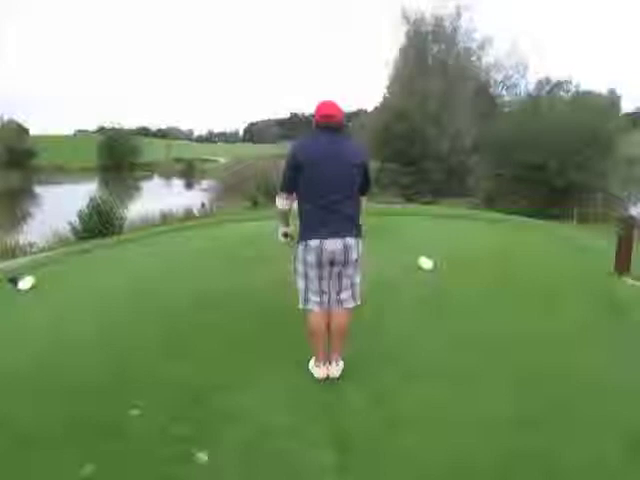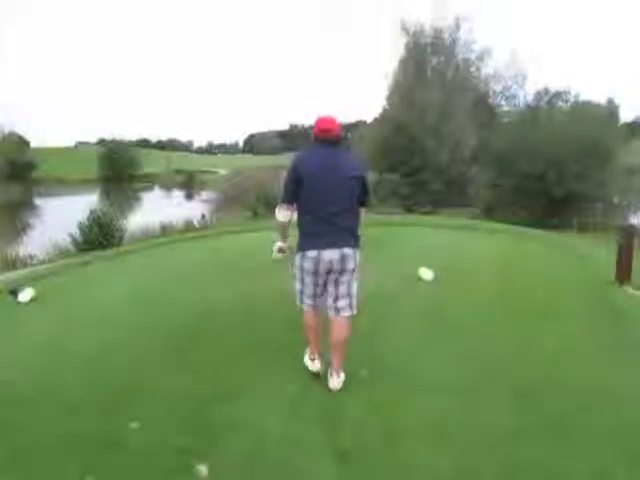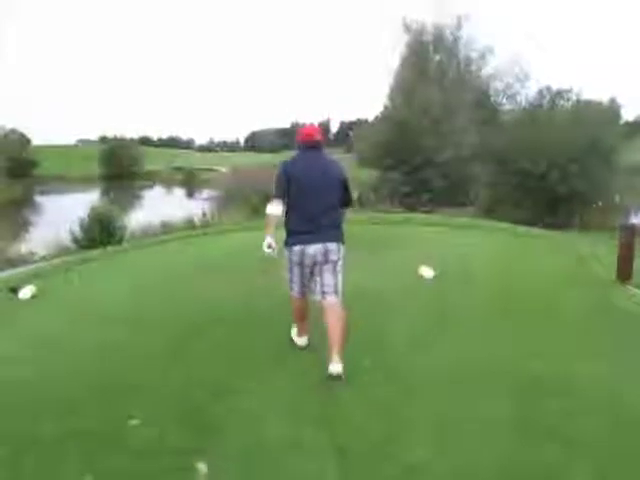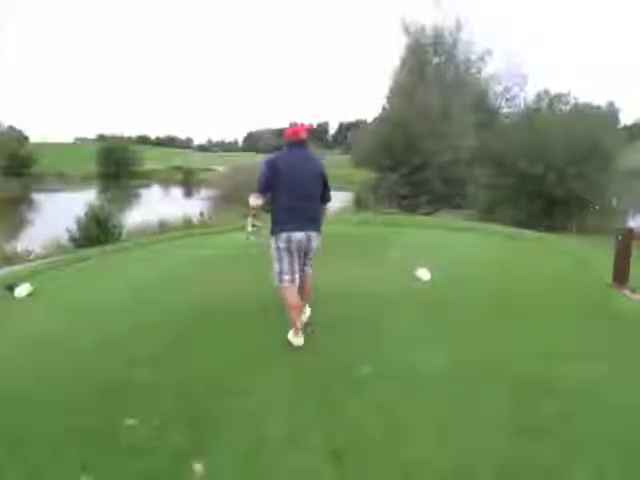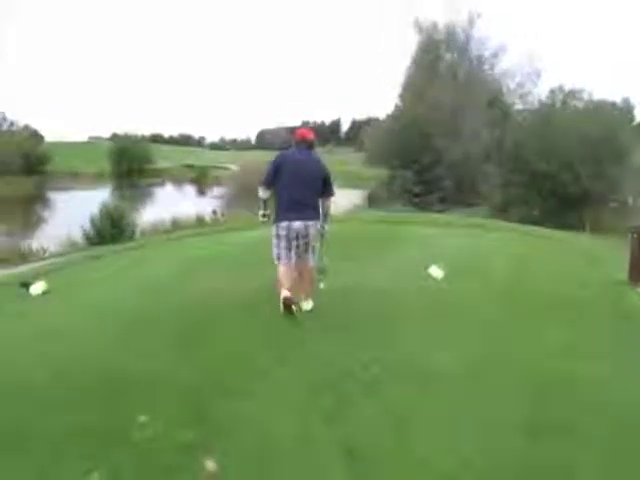
dt=0.4s
person 1, frame 1
left shoulder: (300, 149)
right shoulder: (357, 152)
left elbow: (285, 195)
left wrist: (284, 224)
left hip: (312, 238)
right hip: (348, 237)
left knee: (315, 303)
right knee: (342, 302)
left ankle: (319, 363)
right ankle: (335, 361)
person 1, frame 2
left shoulder: (301, 161)
right shoulder: (356, 165)
left elbow: (286, 207)
right elbow: (361, 206)
left wrist: (282, 238)
left hip: (311, 247)
right hip: (347, 247)
left knee: (310, 305)
right knee: (341, 312)
left ankle: (313, 357)
right ankle: (336, 373)
person 1, frame 3
left shoulder: (288, 167)
right shoulder: (336, 168)
left elbow: (276, 203)
right elbow: (345, 206)
left wrist: (269, 235)
left hip: (299, 242)
right hip: (332, 242)
left knee: (299, 293)
right knee: (332, 299)
left ankle: (301, 334)
right ankle: (335, 359)
person 1, frame 4
left shoulder: (274, 162)
right shoulder: (317, 164)
left elbow: (259, 195)
right elbow: (324, 202)
left hip: (283, 231)
right hip: (311, 231)
left knee: (288, 282)
right knee: (306, 272)
left ankle: (297, 332)
right ankle: (304, 311)
person 1, frame 5
left shoulder: (281, 158)
right shoulder: (319, 164)
left elbow: (265, 189)
right elbow: (326, 198)
left wrist: (264, 208)
right wrist: (324, 221)
left hip: (284, 220)
right hip: (310, 220)
left knee: (283, 262)
right knee: (307, 261)
left ankle: (285, 293)
right ankle: (306, 299)
